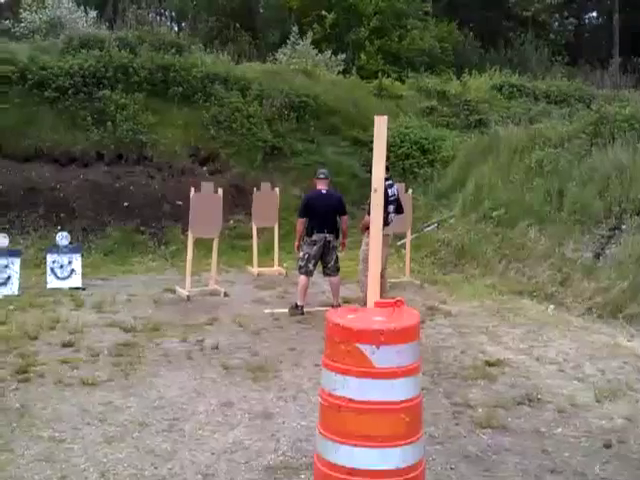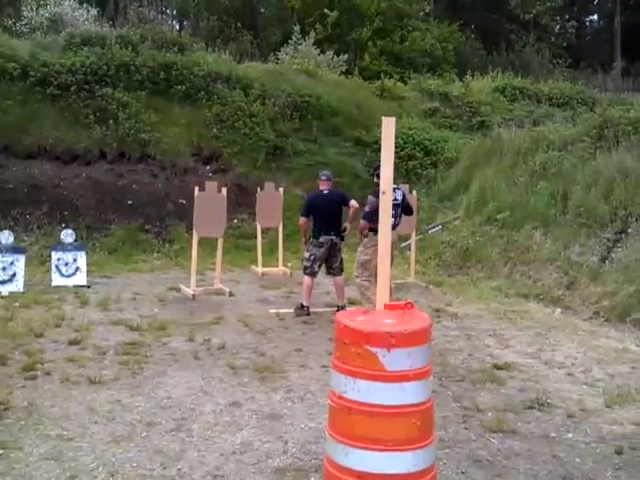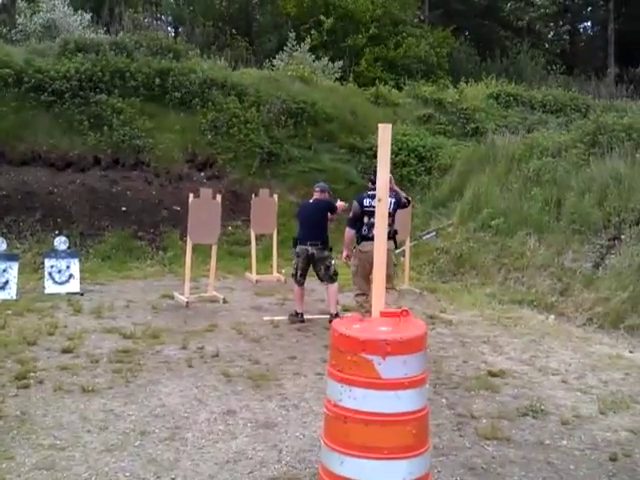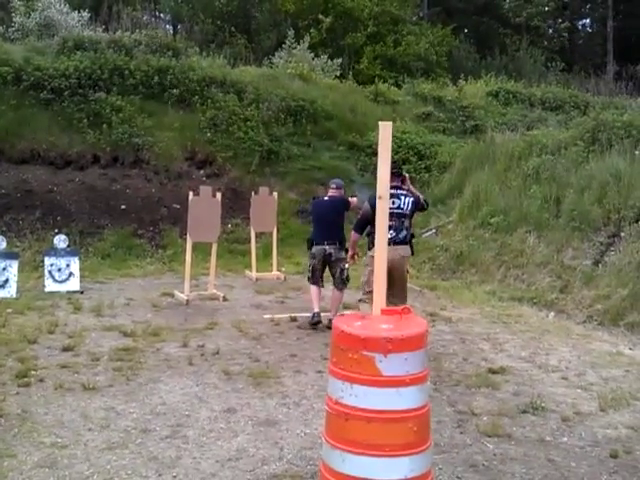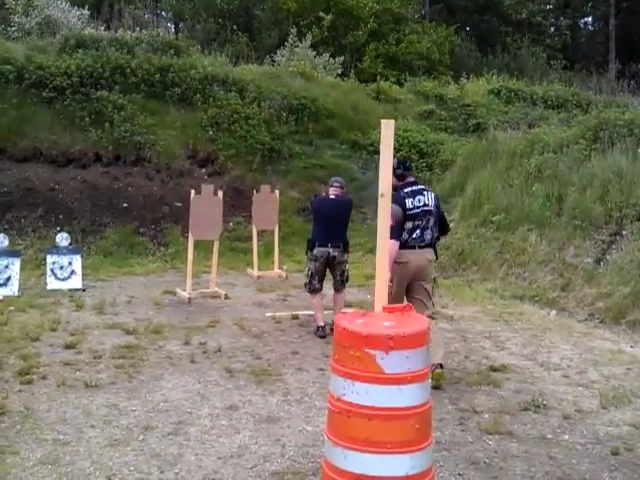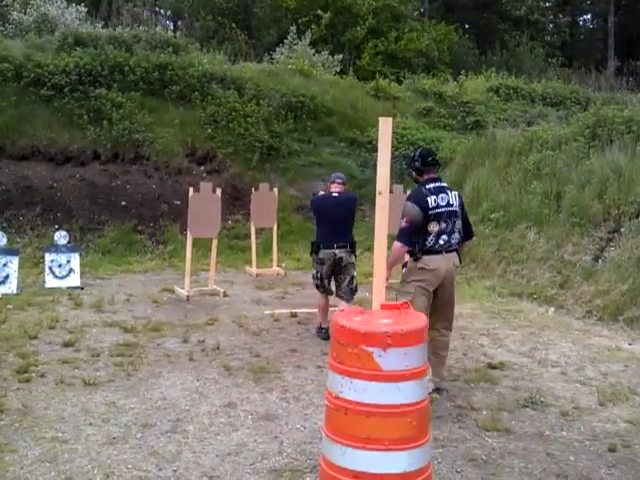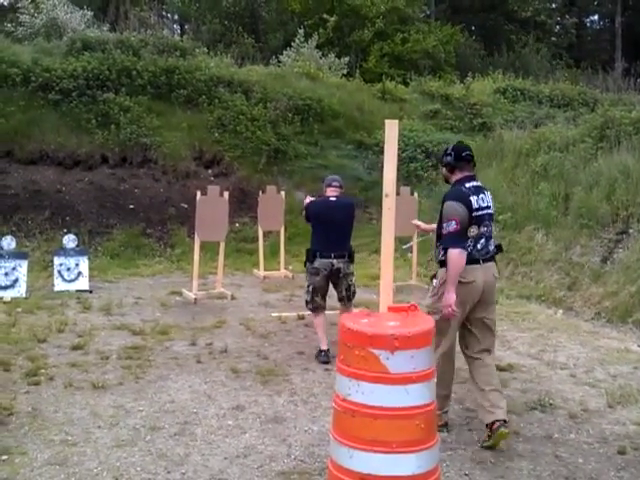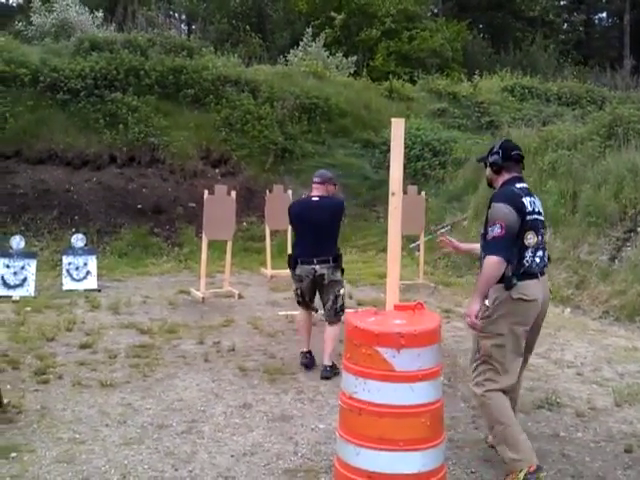
dt=0.5s
person 1, frame 1
right shoulder: (393, 187)
left elbow: (371, 216)
right elbow: (399, 210)
left wrist: (363, 226)
right hip: (385, 232)
left knee: (368, 272)
right knee: (381, 271)
person 1, frame 2
left shoulder: (376, 194)
right shoulder: (399, 192)
left elbow: (366, 219)
right elbow: (410, 211)
left wrist: (361, 234)
left hip: (375, 238)
right hip: (391, 237)
left knee: (363, 274)
left ankle: (372, 308)
person 1, frame 3
left shoulder: (361, 199)
right shoulder: (393, 199)
left elbow: (351, 226)
right elbow: (407, 201)
left wrist: (346, 249)
right wrist: (394, 187)
left hip: (365, 247)
right hip: (386, 247)
left knee: (362, 288)
right knee: (388, 287)
person 1, frame 4
left shoulder: (374, 200)
right shoulder: (411, 199)
left elbow: (358, 227)
right elbow: (424, 204)
left wrist: (352, 249)
right wrist: (410, 187)
right hip: (401, 252)
left knee: (370, 296)
right knee: (398, 298)
person 1, frame 5
left shoulder: (397, 199)
right shoulder: (432, 196)
left elbow: (392, 236)
right elbow: (442, 227)
left wrist: (387, 269)
left hip: (403, 257)
right hip: (427, 255)
right knee: (424, 312)
right ankle: (435, 364)
person 1, frame 6
left shoulder: (418, 197)
right shoulder: (454, 195)
left elbow: (403, 238)
right elbow: (467, 233)
left wrist: (387, 268)
left hip: (424, 265)
right hip: (449, 263)
right knee: (441, 326)
right ankle: (434, 380)
person 1, frame 7
left shoulder: (455, 196)
right shoulder: (484, 194)
left elbow: (456, 246)
left wrist: (449, 290)
right wrist: (429, 227)
left hip: (461, 276)
right hip: (488, 274)
left knee: (440, 347)
right knee: (482, 350)
left ankle: (438, 413)
right ankle: (495, 419)
person 1, frame 8
left shoulder: (504, 199)
right shoulder: (530, 199)
left elbow: (497, 256)
left wrist: (476, 299)
right wrist: (463, 247)
left hip: (513, 296)
right hip: (538, 290)
left knee: (488, 381)
right knee: (508, 374)
right ankle: (504, 438)
person 2, frame 1
left shoulder: (308, 197)
right shoulder: (337, 197)
left elbow: (301, 221)
right elbow: (344, 220)
left wrist: (297, 240)
right wrist: (344, 238)
left hip: (313, 238)
right hip: (331, 238)
left knee: (305, 272)
right knee: (333, 273)
left ankle: (299, 306)
right ankle: (336, 305)
person 2, frame 2
left shoulder: (312, 198)
right shoulder: (339, 195)
left elbow: (302, 221)
right elbow: (355, 206)
left wrist: (304, 236)
right wrist: (349, 223)
left hip: (319, 239)
right hip: (336, 238)
left knee: (309, 273)
right knee: (337, 273)
left ankle: (305, 306)
right ankle: (341, 306)
person 2, frame 3
left shoulder: (302, 208)
right shoulder: (325, 203)
right elbow: (340, 208)
left wrist: (328, 216)
right wrist: (338, 205)
left hip: (301, 247)
right hip: (320, 248)
left knee: (299, 281)
right knee: (331, 280)
left ankle: (299, 313)
right ankle: (334, 314)
person 2, frame 4
left shoulder: (315, 204)
right shoulder: (341, 201)
right elbow: (353, 202)
right wrist: (352, 199)
left hip: (316, 248)
right hip: (336, 248)
left knee: (315, 282)
right knee: (340, 285)
left ankle: (315, 313)
right ankle: (332, 318)
person 2, frame 5
left shoulder: (316, 202)
right shoulder: (347, 202)
left hip: (317, 250)
right hip: (338, 251)
left knee: (314, 289)
right knee: (339, 288)
left ankle: (320, 326)
person 2, frame 6
left shoulder: (318, 201)
right shoulder: (352, 199)
left hip: (323, 252)
right hip: (345, 252)
left knee: (323, 290)
right knee: (346, 296)
left ankle: (323, 326)
person 2, frame 7
left shoulder: (314, 206)
right shoulder: (350, 205)
left hip: (318, 262)
right hip: (342, 262)
left knee: (316, 306)
right knee: (346, 302)
left ankle: (323, 349)
person 2, frame 8
left shoulder: (295, 207)
right shoulder: (337, 205)
left hip: (301, 268)
right hip: (329, 268)
left knee: (305, 308)
right knee: (334, 317)
left ankle: (305, 353)
right ankle: (328, 365)
